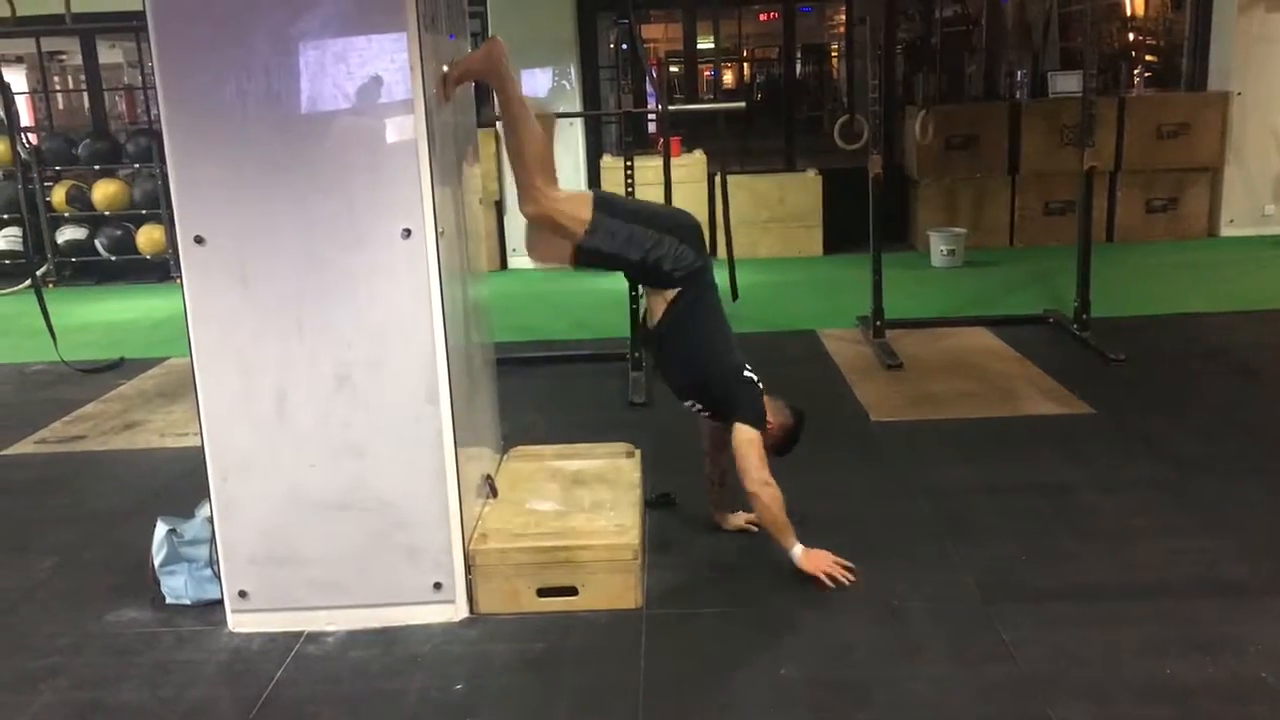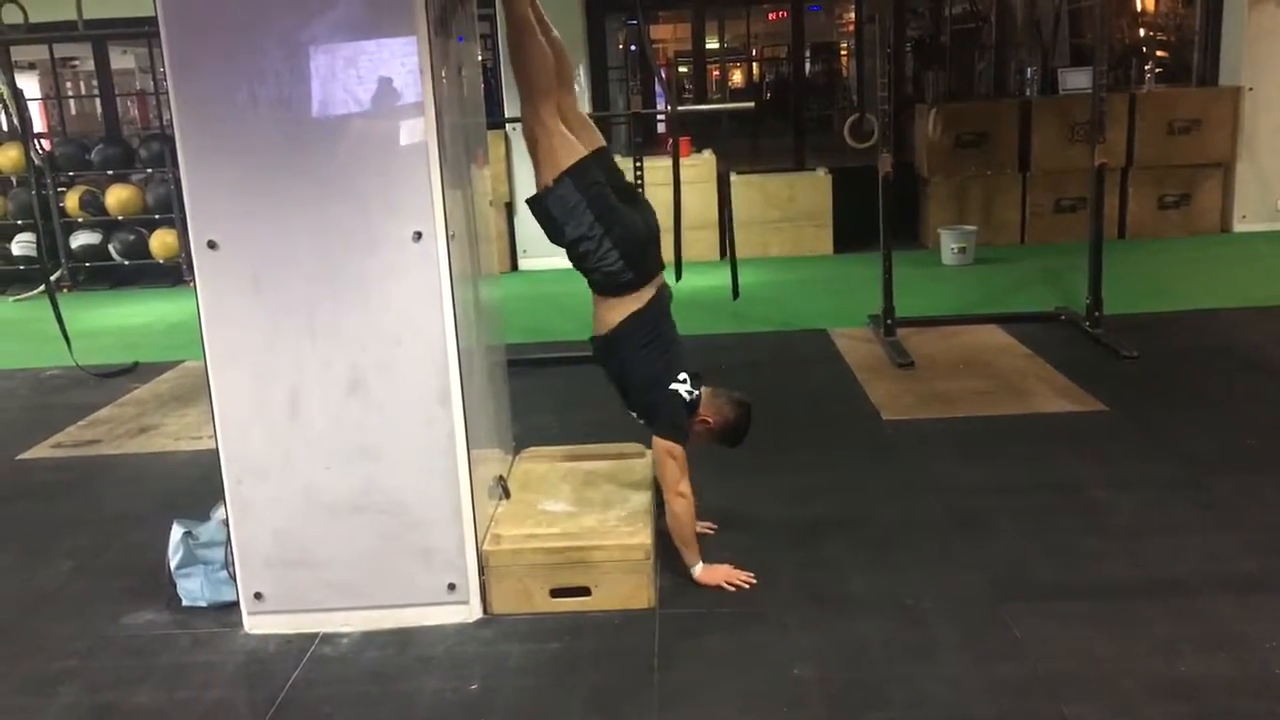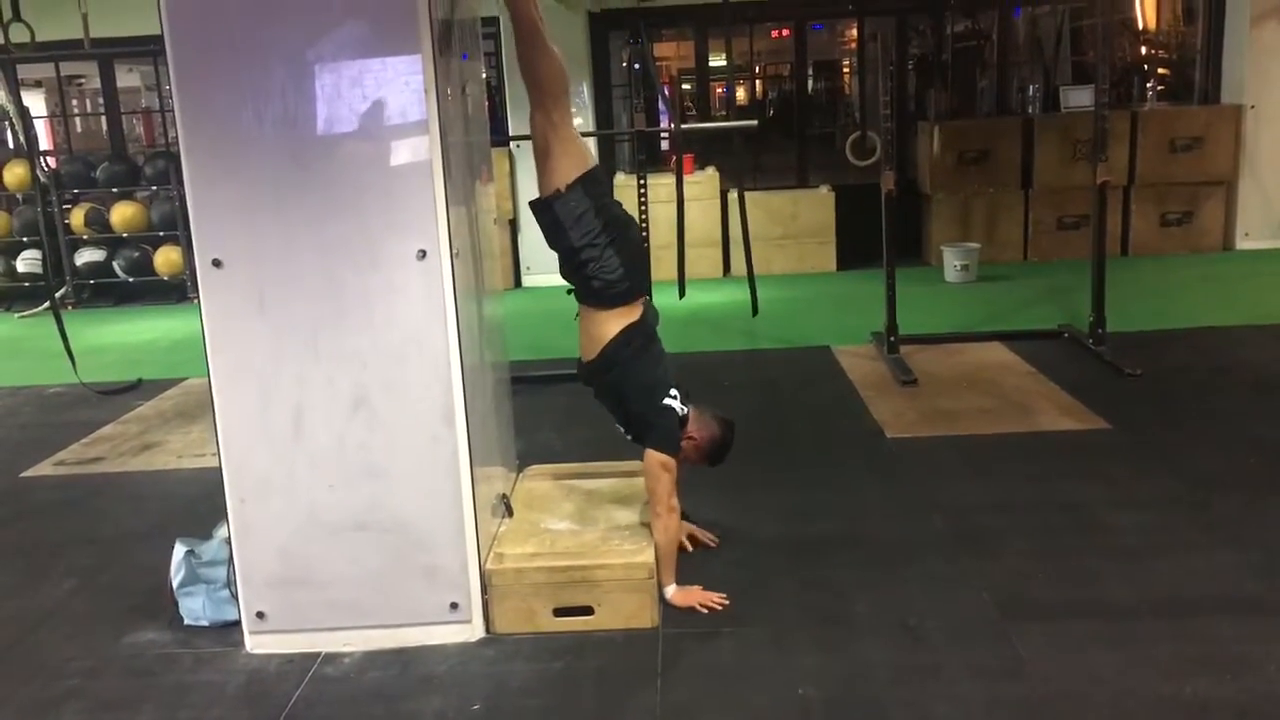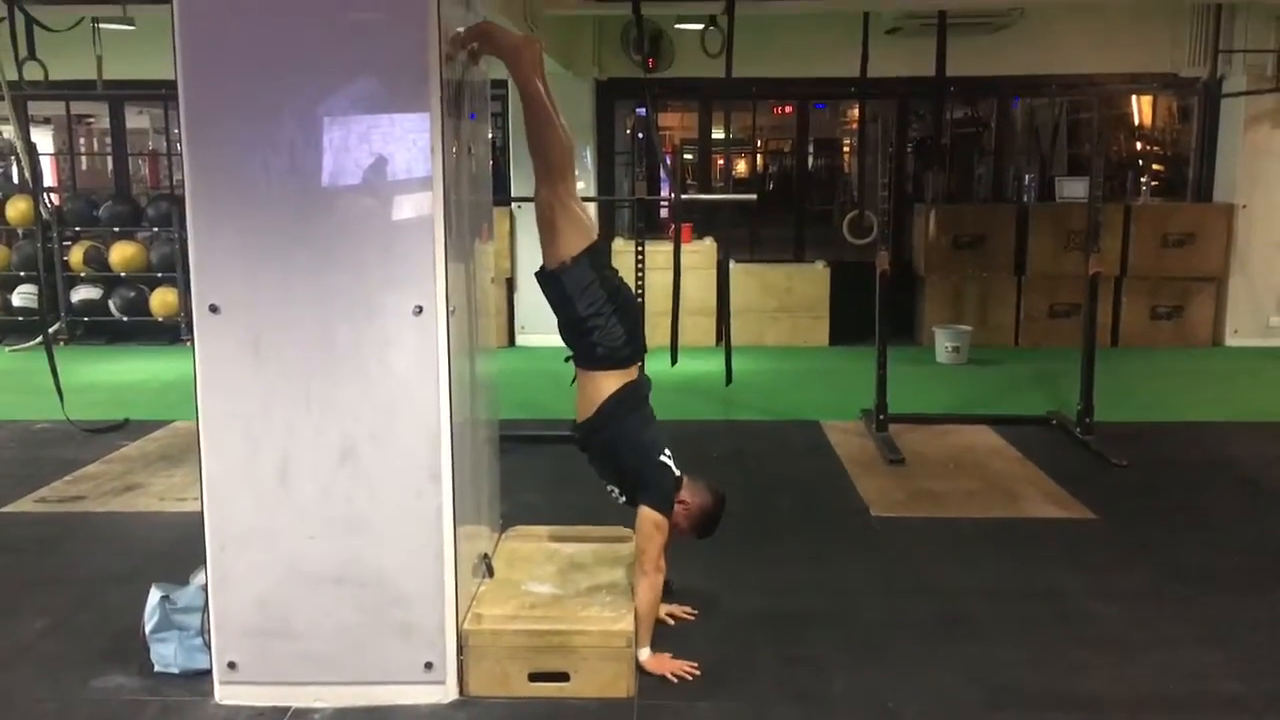
dt=1s
person 1, frame 1
left shoulder: (729, 396)
right shoulder: (744, 403)
left elbow: (713, 448)
right elbow: (759, 484)
left wrist: (725, 511)
right wrist: (796, 549)
left hip: (670, 252)
right hip: (669, 252)
left knee: (550, 246)
right knee: (539, 206)
right ankle: (498, 70)
person 1, frame 2
left shoulder: (679, 392)
right shoulder: (672, 400)
right elbow: (677, 491)
left wrist: (683, 519)
right wrist: (698, 566)
left hip: (627, 243)
right hip: (618, 252)
left knee: (561, 106)
right knee: (545, 115)
person 1, frame 3
left shoulder: (667, 413)
right shoulder: (665, 421)
right elbow: (663, 507)
left wrist: (675, 527)
right wrist: (672, 589)
left hip: (613, 265)
right hip: (608, 270)
left knee: (555, 120)
right knee: (551, 120)
person 1, frame 4
left shoulder: (657, 481)
right shoulder: (660, 485)
left elbow: (647, 570)
right elbow: (650, 569)
left wrist: (653, 605)
right wrist: (646, 651)
left hip: (606, 336)
right hip: (606, 337)
left knee: (560, 189)
right knee: (557, 189)
right ankle: (519, 60)
